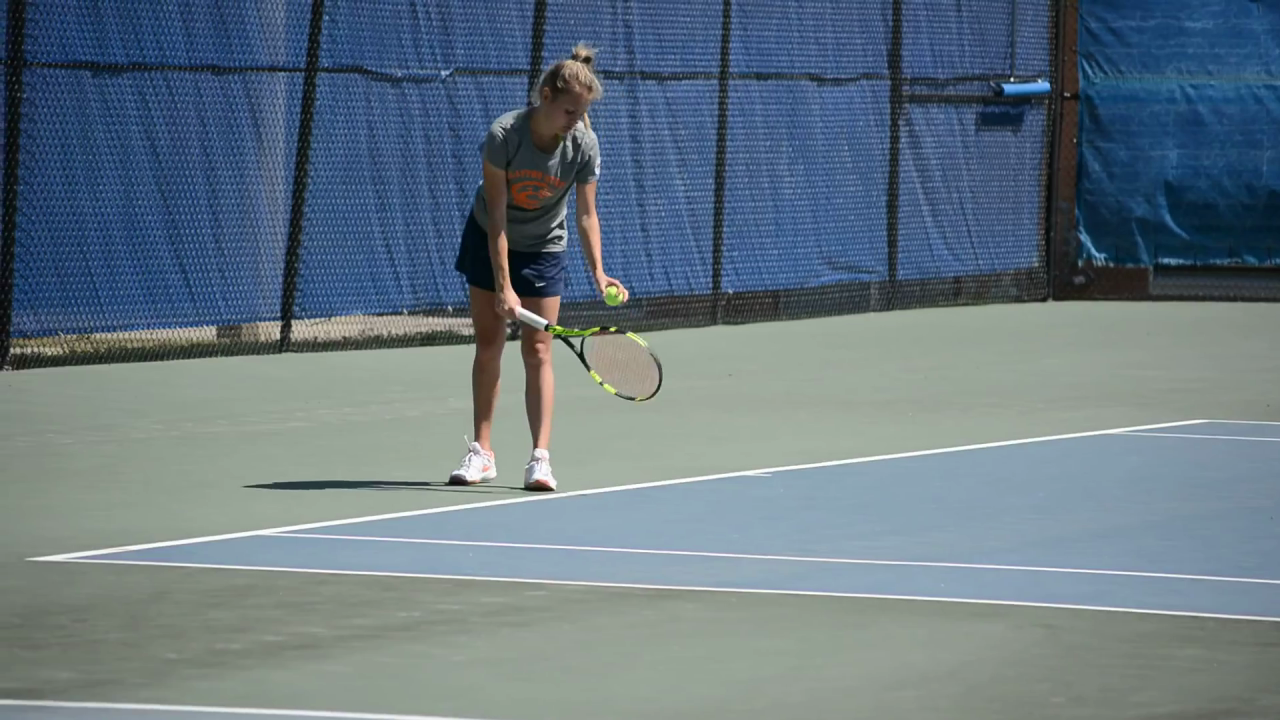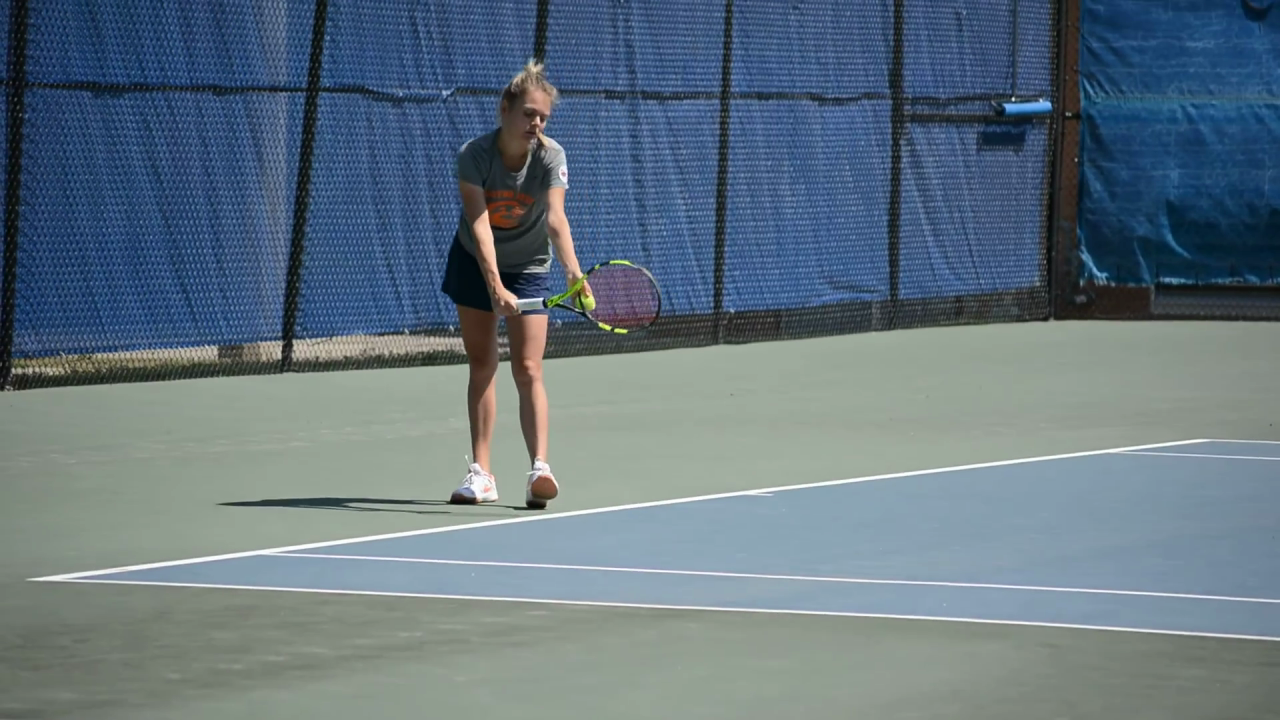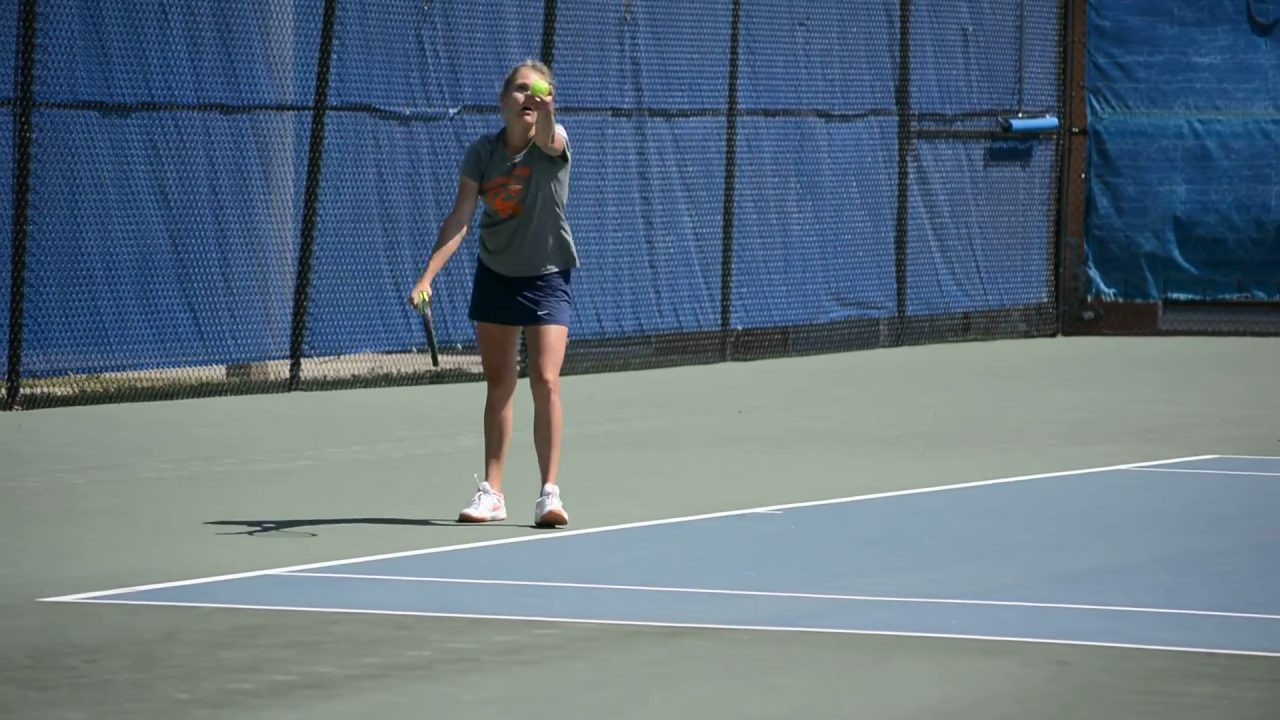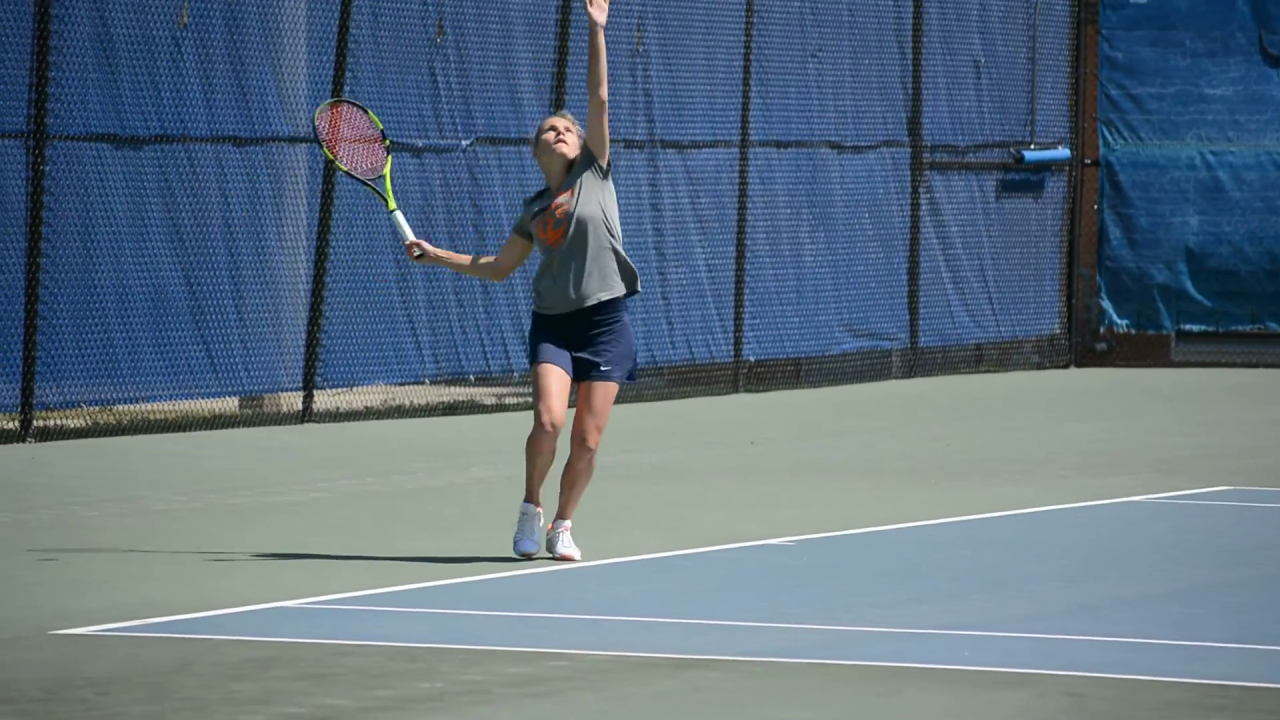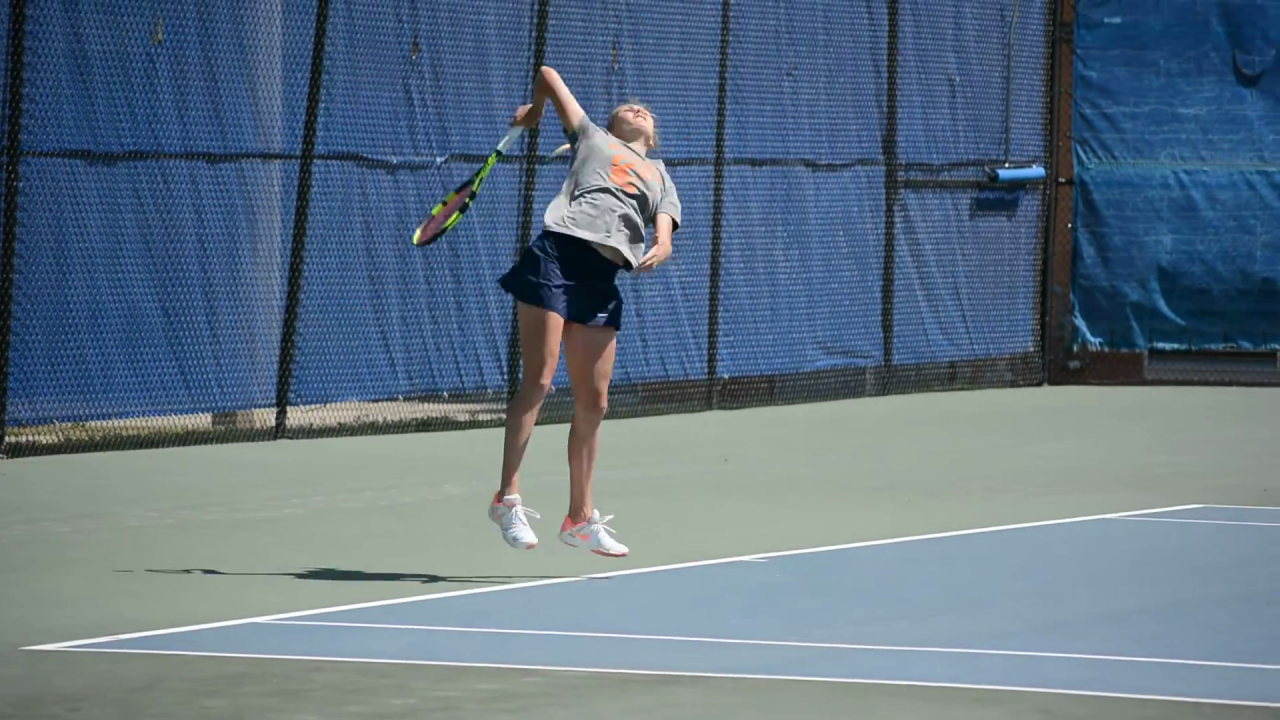
dt=0.4s
person 1, frame 1
left shoulder: (584, 144)
right shoulder: (503, 134)
left elbow: (586, 214)
right elbow: (496, 213)
left wrist: (599, 272)
right wrist: (503, 286)
left hip: (544, 250)
right hip: (490, 242)
left knee: (538, 351)
right knee: (488, 345)
left ankle: (540, 458)
right ankle: (481, 451)
person 1, frame 2
left shoulder: (550, 156)
right shoulder: (473, 154)
left elbow: (555, 219)
right elbow: (479, 224)
left wrist: (574, 272)
right wrist: (494, 286)
left hip: (529, 269)
right hip: (475, 264)
left knee: (528, 368)
right knee: (482, 365)
left ankle: (539, 468)
right ankle: (481, 472)
person 1, frame 3
left shoulder: (553, 147)
right shoulder: (480, 152)
left elbow: (553, 136)
right elbow: (458, 222)
left wrist: (546, 99)
right wrist: (427, 276)
left hip: (546, 278)
right hip: (496, 277)
left knee: (546, 381)
right knee: (499, 385)
left ankle: (549, 494)
right ankle: (490, 492)
person 1, frame 4
left shoulder: (594, 171)
right shoulder: (534, 208)
left elbow: (599, 100)
right elbow: (497, 267)
right wrist: (437, 254)
left hip: (603, 319)
right hip: (550, 323)
left knee: (588, 440)
right knee: (548, 424)
left ankle: (562, 526)
right ankle: (533, 504)
person 1, frame 5
left shoulder: (662, 183)
right shoulder: (593, 139)
left elbow: (664, 237)
right elbow: (548, 75)
left wrist: (656, 251)
right wrist: (533, 108)
left hip: (596, 280)
right hip: (558, 253)
left knee: (594, 399)
right knee: (537, 384)
left ankle: (579, 517)
right ankle: (507, 498)
